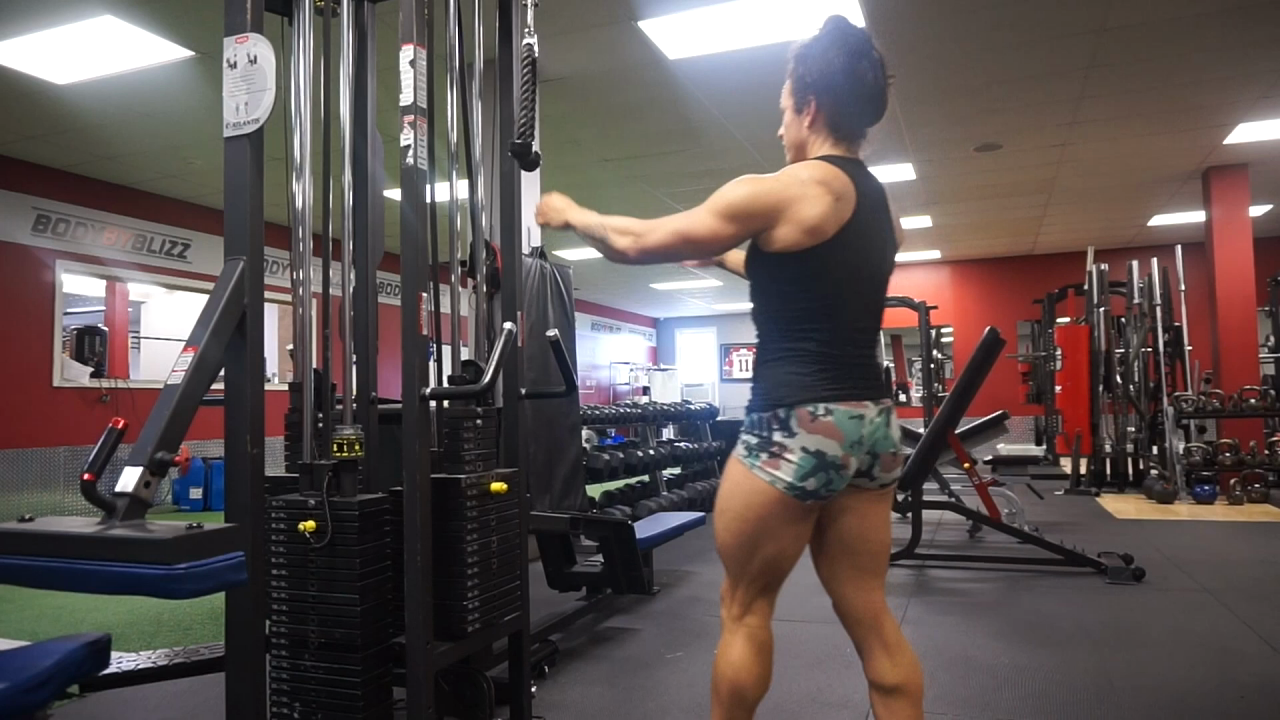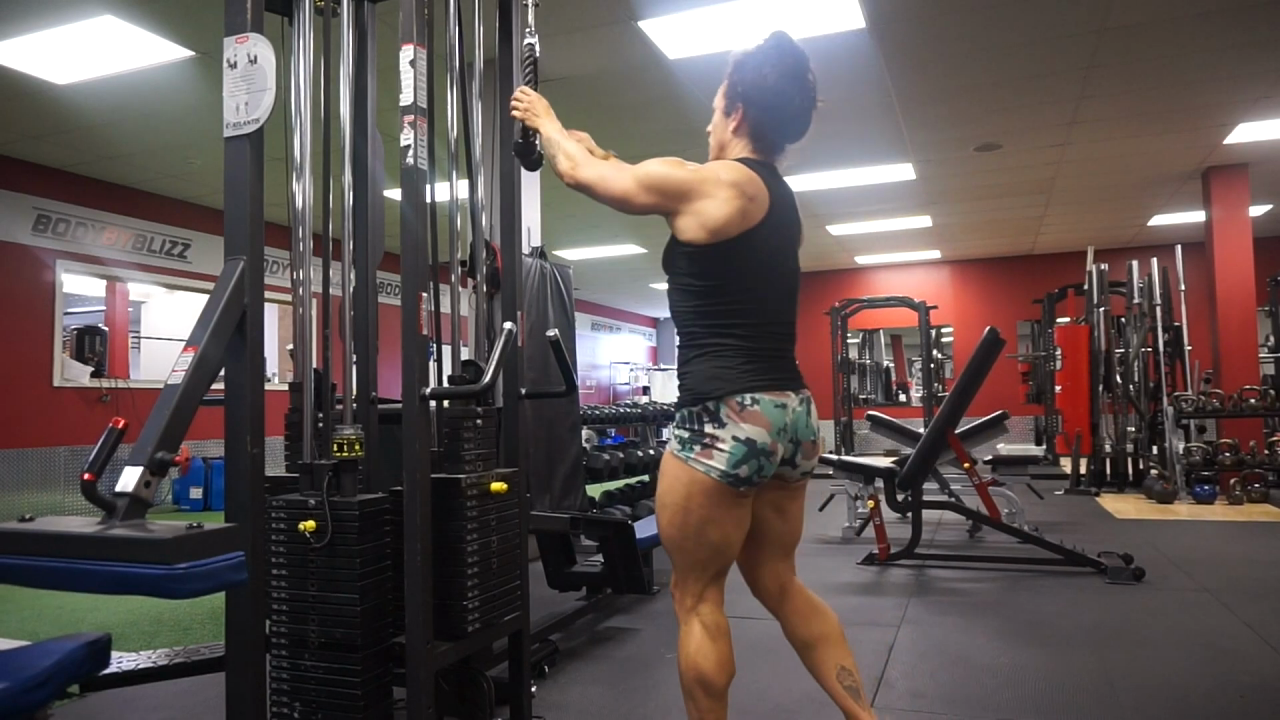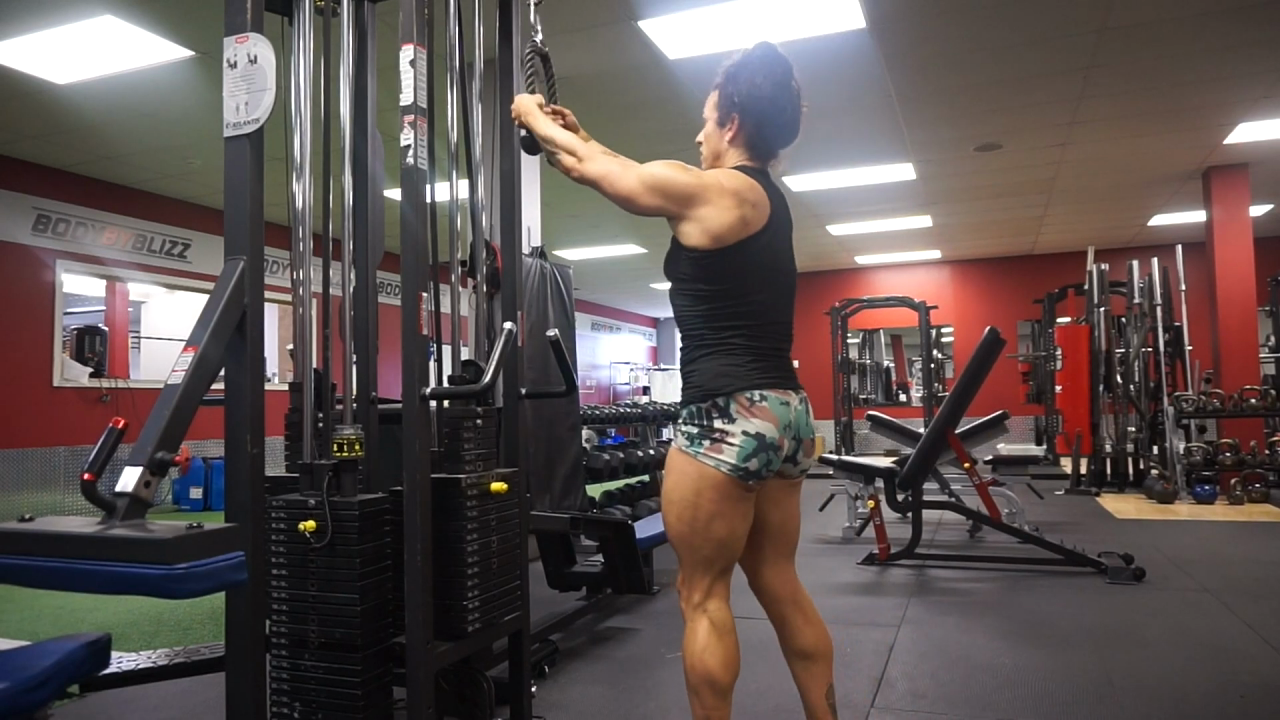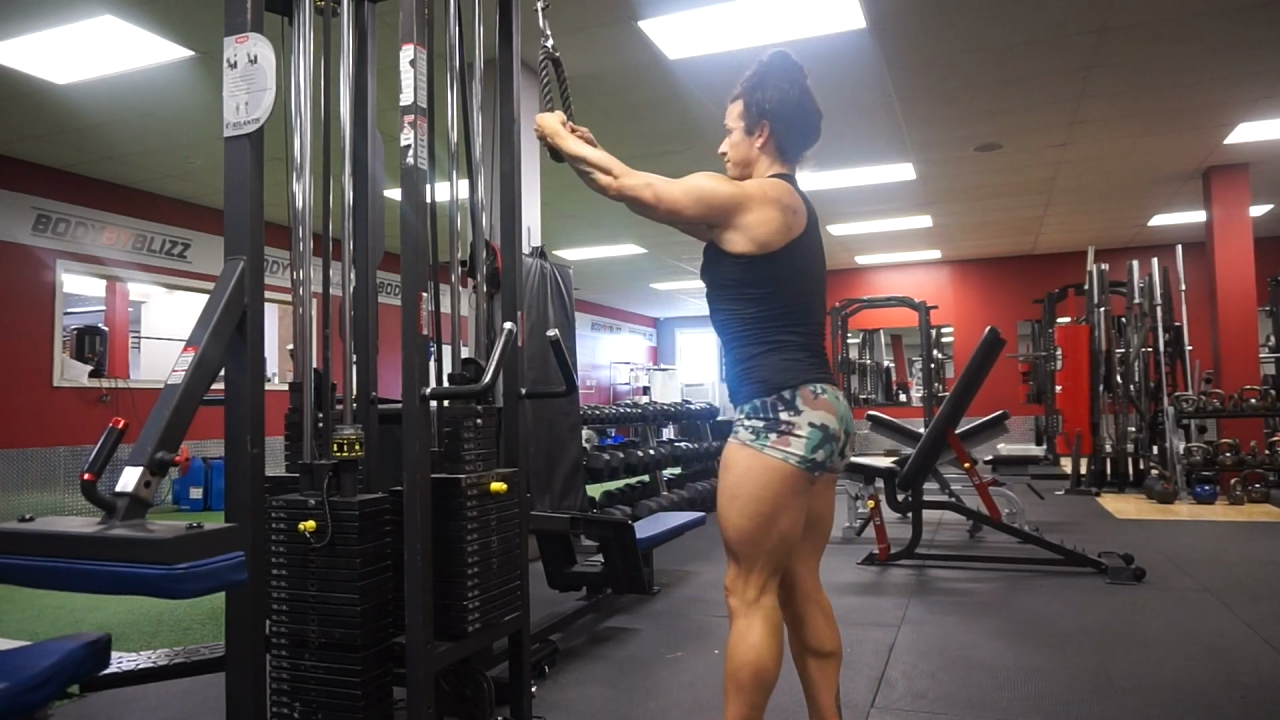
dt=0.4s
person 1, frame 1
left shoulder: (784, 190)
right shoulder: (878, 208)
left elbow: (641, 243)
left wrist: (573, 215)
right wrist: (717, 250)
left hip: (797, 426)
right hip: (867, 422)
left knee: (744, 607)
right knee: (867, 615)
person 1, frame 2
left shoulder: (704, 183)
right shoulder: (776, 200)
left elbow: (577, 172)
left wrist: (544, 119)
right wrist: (596, 149)
left hip: (725, 419)
right hip: (788, 413)
left knee: (697, 600)
right knee: (778, 586)
person 1, frame 3
left shoulder: (709, 191)
right shoulder: (764, 199)
left elbow: (588, 170)
right elbow: (629, 174)
left wrist: (534, 121)
right wrist: (578, 133)
left hip: (728, 418)
right hip: (783, 412)
left knee: (703, 597)
right knee: (779, 588)
person 1, frame 4
left shoulder: (747, 198)
right shoulder: (782, 205)
left elbow: (629, 186)
right elbow: (656, 199)
left wrist: (560, 138)
right wrist: (589, 149)
left hip: (779, 415)
right hip: (811, 412)
left knee: (748, 592)
right knee: (798, 588)
